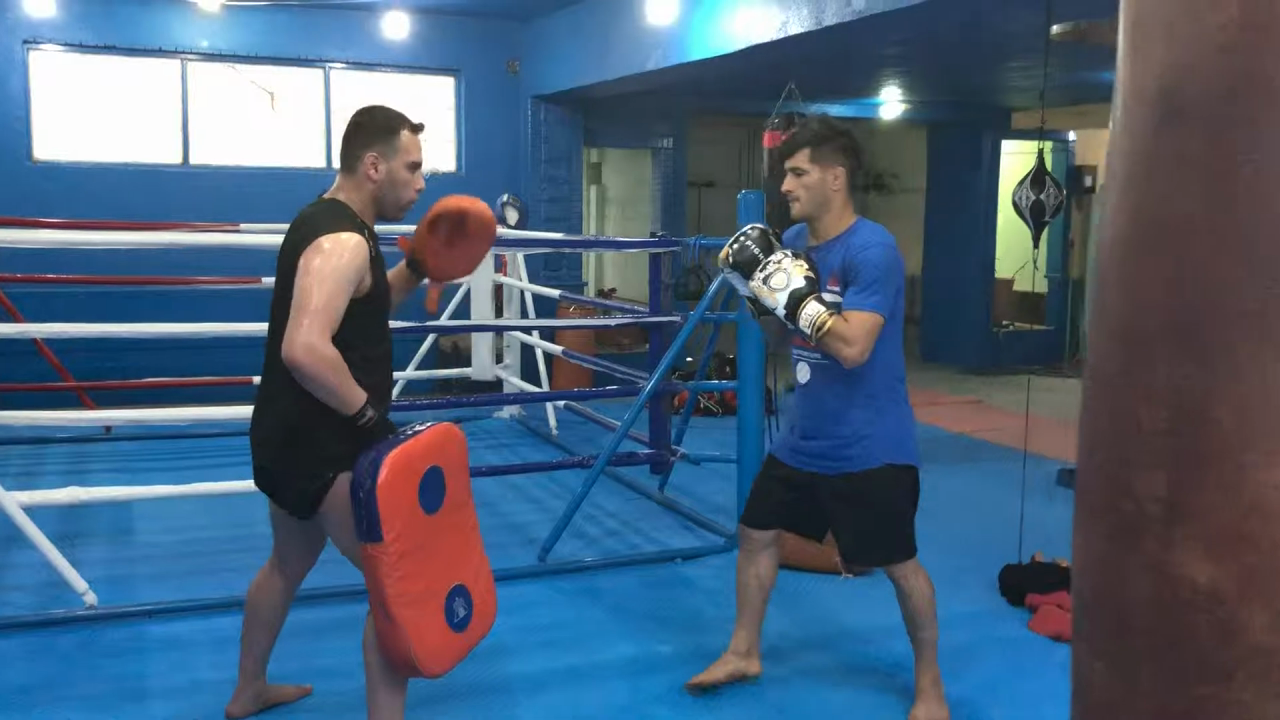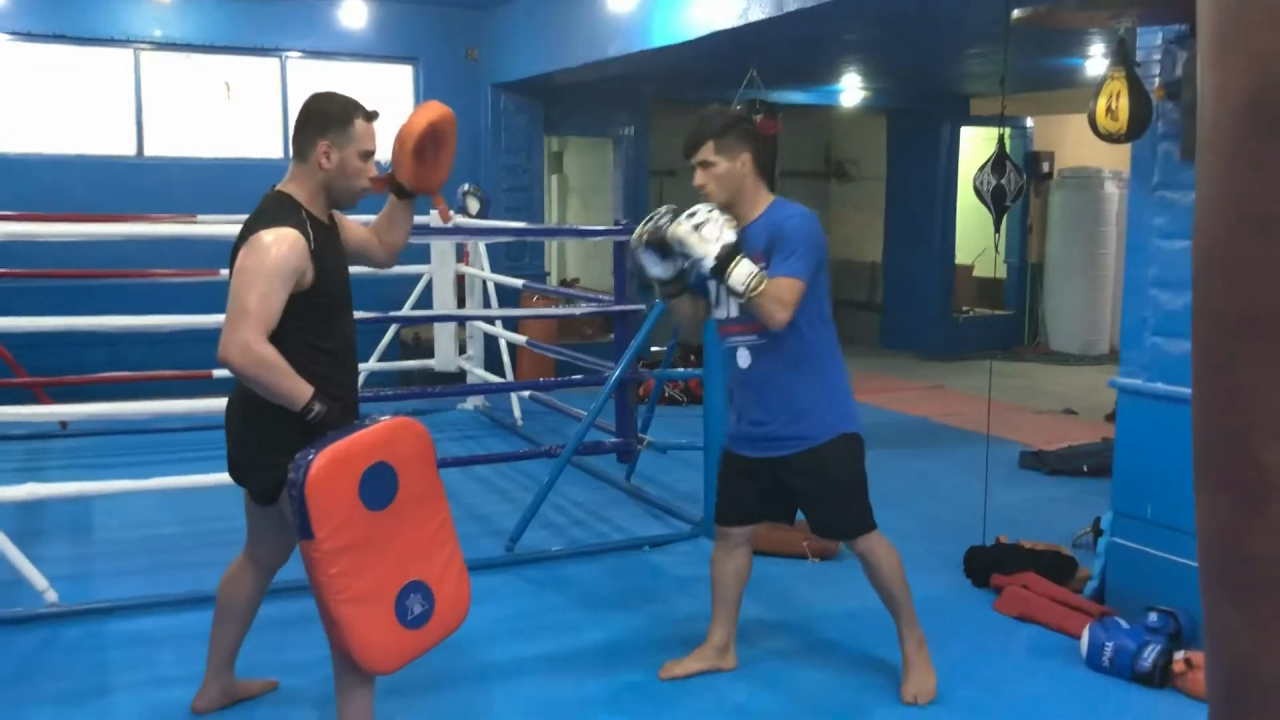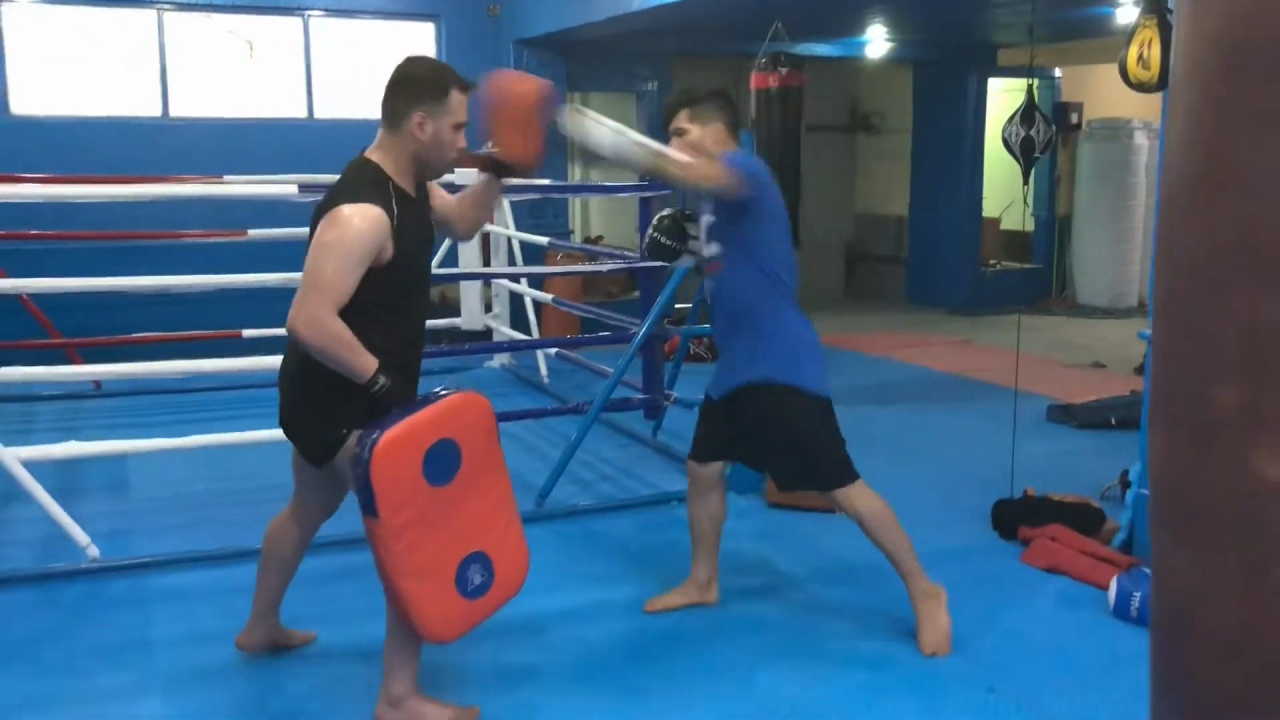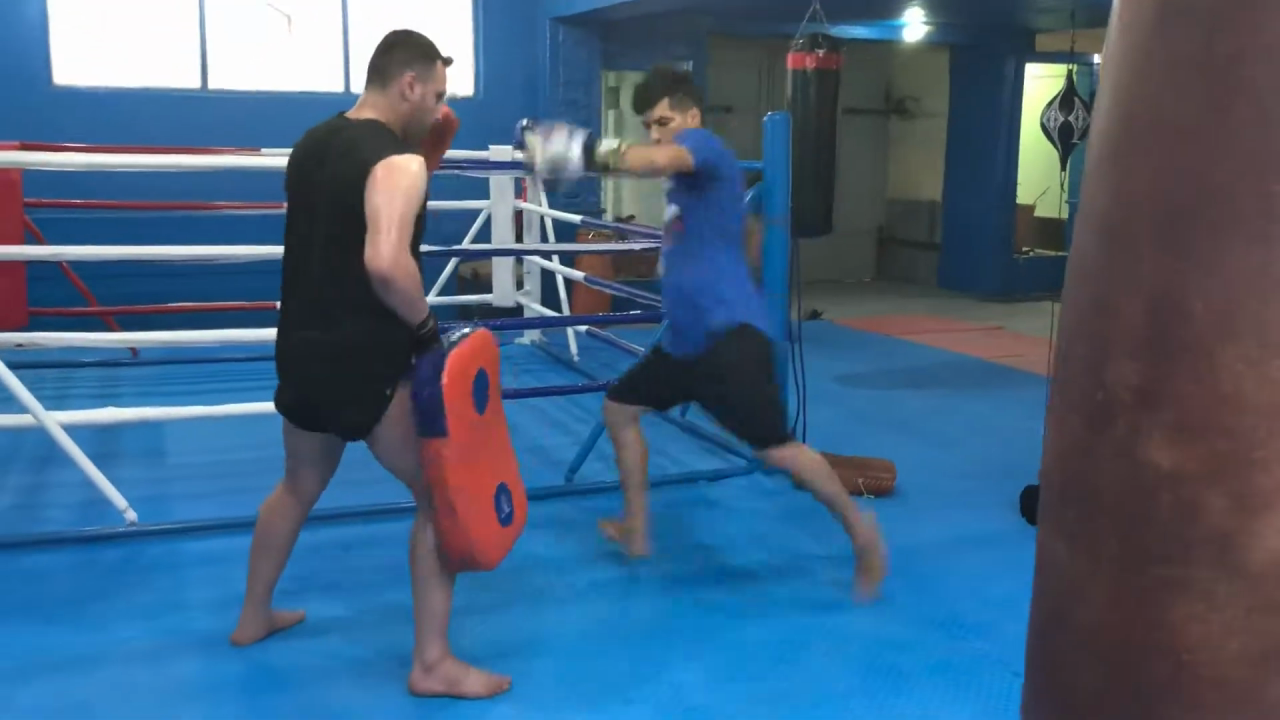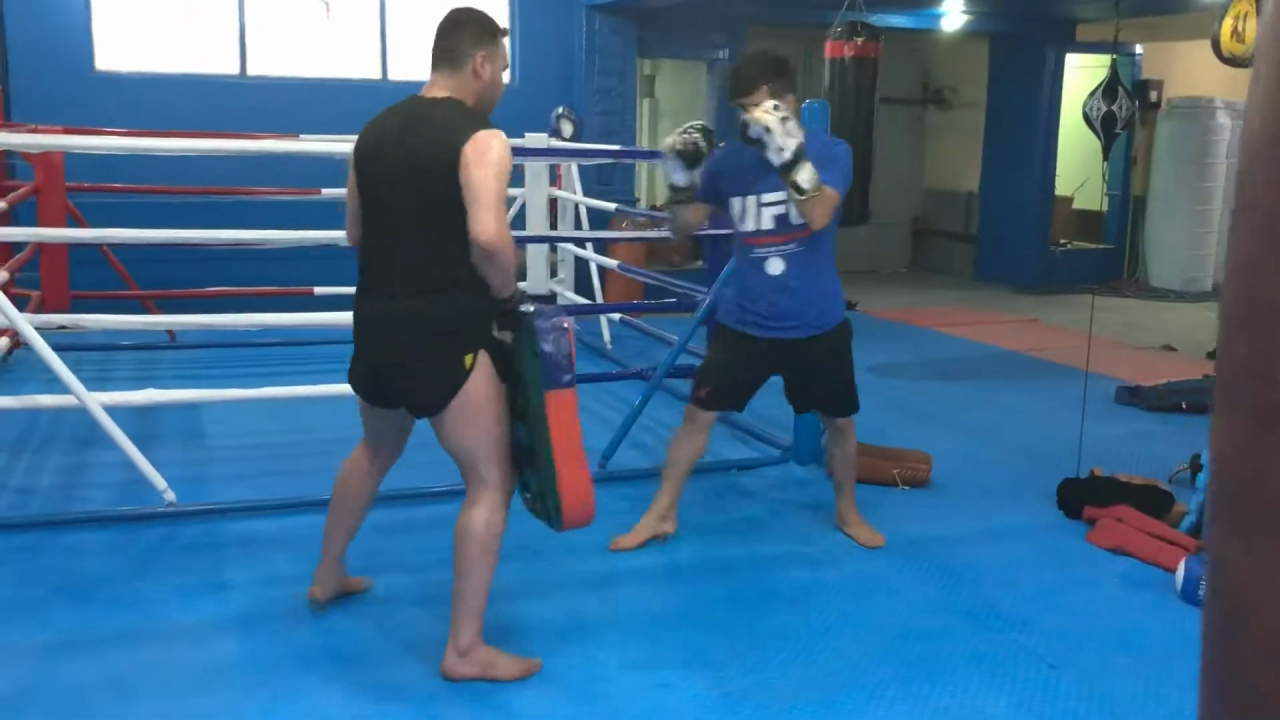
dt=0.7s
person 1, frame 1
left shoulder: (325, 222)
right shoulder: (343, 241)
right elbow: (304, 347)
left wrist: (411, 271)
right wrist: (369, 414)
left hip: (292, 436)
right hip: (323, 445)
left knee: (289, 562)
person 1, frame 2
left shoulder: (317, 219)
right shoulder: (280, 238)
left elbow: (382, 250)
right elbow: (240, 348)
left wrist: (406, 189)
right wrist: (318, 407)
left hip: (281, 433)
right hip: (291, 437)
left knee: (263, 554)
person 1, frame 3
left shoulder: (392, 178)
right shoulder: (360, 211)
left elbow: (459, 222)
right elbow: (307, 321)
left wrist: (497, 170)
right wrist: (380, 383)
left hip: (323, 393)
right hip: (347, 401)
left knee: (308, 508)
left ankle: (261, 624)
person 1, frame 4
left shoulder: (313, 143)
right shoulder: (399, 162)
right elbow: (385, 262)
right wrist: (425, 325)
left hip: (301, 350)
right hip: (366, 361)
left knee: (298, 488)
left ankle: (253, 617)
right ankle: (433, 665)
person 1, frame 5
left shoulder: (377, 130)
right shoulder: (482, 138)
left elbow: (357, 232)
right elbow: (488, 238)
right wrist: (508, 294)
left hip: (378, 327)
right hip: (446, 335)
left knee: (375, 451)
right knee: (491, 481)
left ankle: (327, 576)
right ankle: (465, 648)
person 2, frame 1
left shoulder: (873, 249)
right shoulder: (794, 240)
left elbow: (853, 347)
left wrist: (792, 295)
right wrist: (754, 284)
left hip: (870, 446)
right hip: (803, 439)
left knee: (899, 562)
right knee: (755, 531)
right ankle: (744, 651)
person 2, frame 2
left shoulder: (794, 224)
right shoulder: (712, 231)
left elbow: (776, 311)
right elbow: (690, 319)
left wrist: (721, 253)
right wrist: (663, 270)
left hip: (817, 423)
right hip: (751, 425)
left knee: (859, 535)
right knee: (730, 531)
left ankle: (914, 648)
right ankle: (720, 644)
person 2, frame 3
left shoulder: (748, 171)
right shoulder: (718, 206)
left elbow: (705, 174)
left wrist: (617, 143)
right wrist: (679, 244)
left hip: (783, 368)
right hip: (739, 368)
left knee: (838, 486)
right knee: (702, 470)
left ankle: (924, 593)
right ankle: (701, 582)
person 2, frame 4
left shoulder: (703, 146)
right shoulder: (691, 175)
left elbow: (652, 159)
left wrist: (580, 150)
left hip: (727, 331)
right hip: (684, 336)
left knee: (775, 449)
right knee: (619, 408)
left ankle: (858, 530)
right ankle: (635, 526)
person 2, frame 5
left shoulder: (829, 151)
right shoulder: (729, 159)
left elbow: (818, 217)
right elbow: (684, 229)
left wrist: (786, 151)
right wrist: (681, 177)
left hip: (817, 323)
right hip: (744, 322)
left knee: (840, 421)
right knee: (698, 414)
left ankle: (846, 511)
right ankle: (661, 515)
